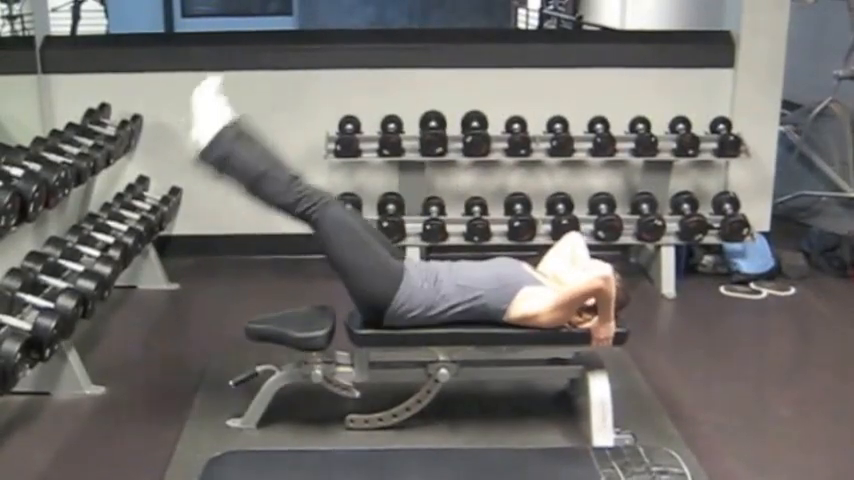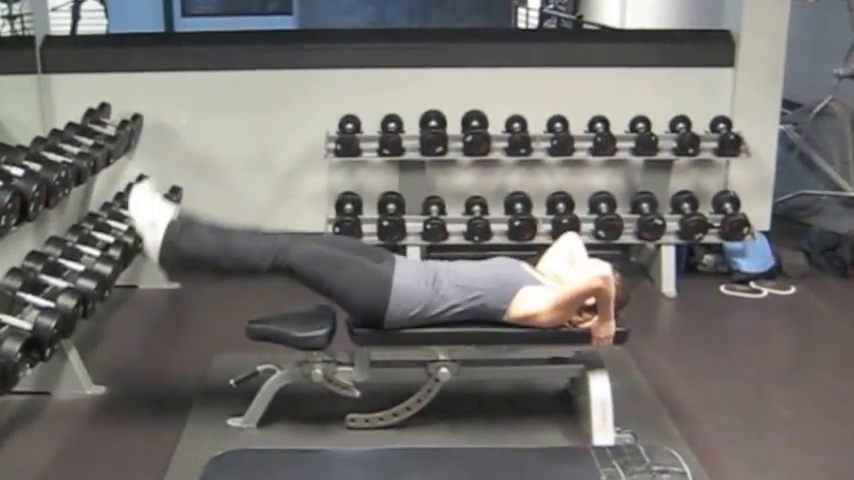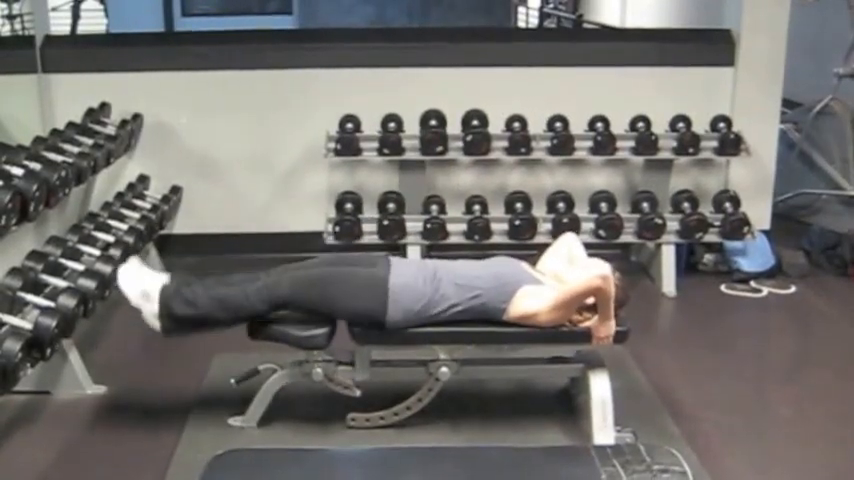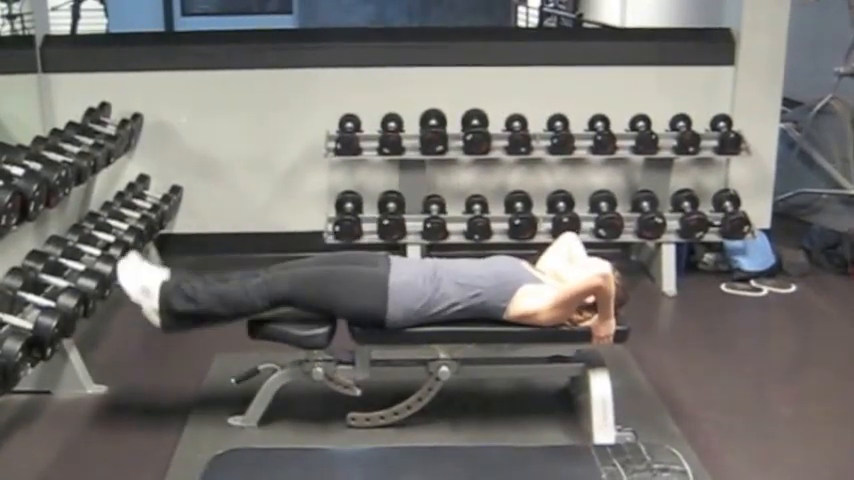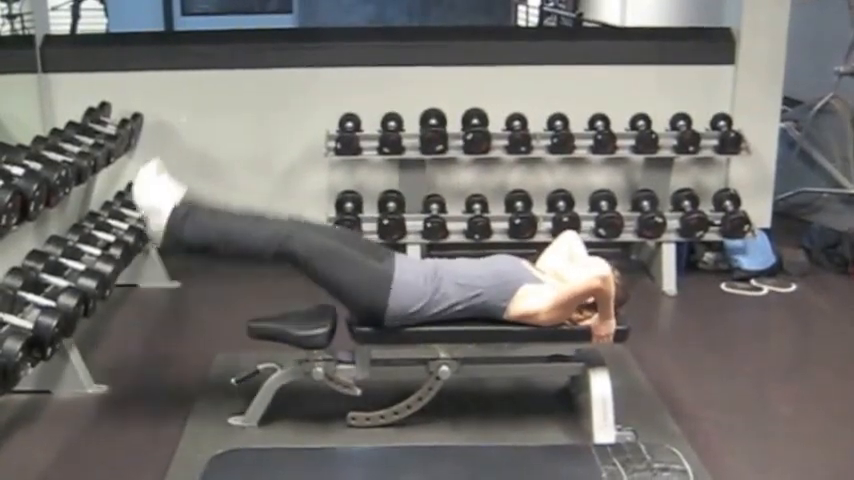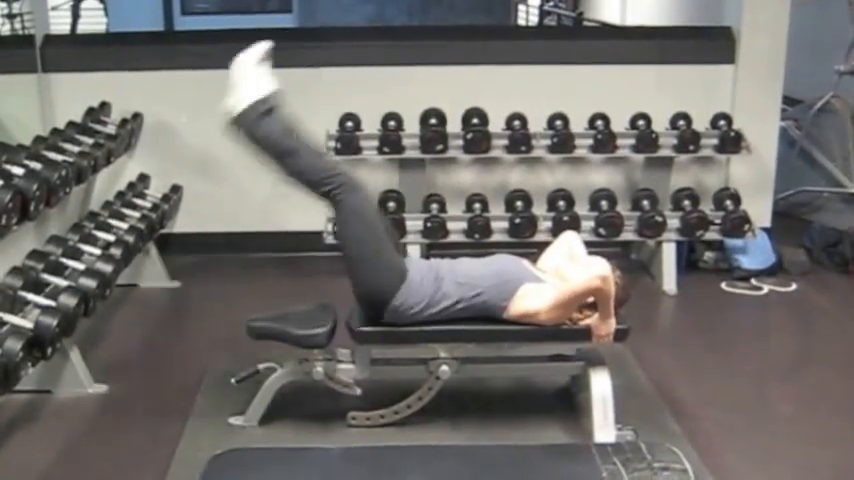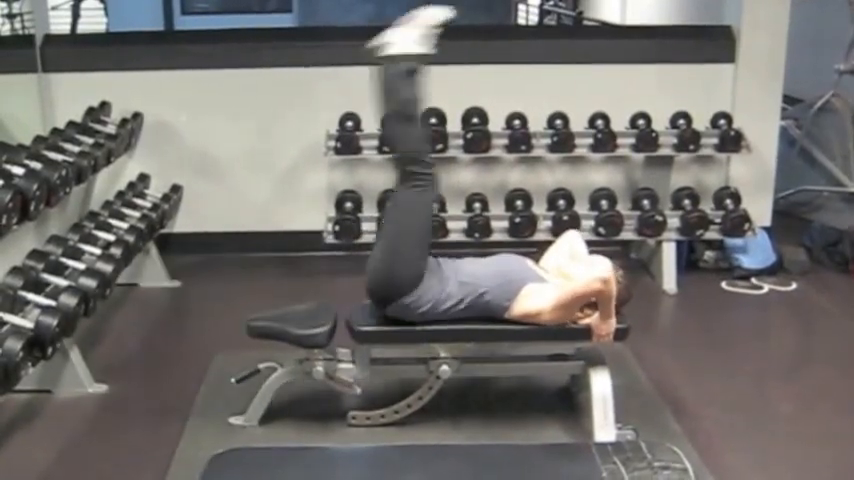
dt=0.2s
person 1, frame 1
left shoulder: (545, 309)
right shoulder: (546, 286)
left elbow: (603, 275)
right elbow: (572, 238)
left wrist: (604, 322)
left hip: (396, 298)
right hip: (410, 282)
left knee: (316, 206)
right knee: (330, 212)
left ankle: (220, 137)
right ankle: (224, 139)
person 1, frame 2
left shoulder: (546, 308)
right shoulder: (544, 279)
left elbow: (597, 274)
right elbow: (569, 238)
left wrist: (604, 319)
left hip: (393, 300)
right hip: (404, 272)
left knee: (286, 253)
right knee: (309, 243)
left ankle: (171, 239)
right ankle: (175, 235)
person 1, frame 3
left shoulder: (546, 308)
right shoulder: (542, 280)
left elbow: (598, 277)
right elbow: (569, 239)
left wrist: (604, 322)
left hip: (398, 300)
right hip: (403, 273)
left knee: (283, 285)
right knee: (296, 271)
left ankle: (170, 304)
right ankle: (172, 297)
person 1, frame 4
left shoulder: (545, 306)
right shoulder: (542, 279)
left elbow: (599, 274)
right elbow: (568, 238)
left wrist: (605, 320)
right wrist: (592, 266)
left hip: (398, 299)
right hip: (403, 272)
left knee: (281, 284)
right knee: (293, 270)
left ankle: (169, 300)
right ankle: (174, 295)
person 1, frame 5
left shoulder: (545, 305)
right shoulder: (540, 277)
left elbow: (602, 273)
right elbow: (569, 235)
left wrist: (605, 322)
left hip: (397, 297)
right hip: (405, 271)
left knee: (293, 242)
right knee: (302, 235)
left ankle: (175, 222)
right ankle: (177, 215)
person 1, frame 6
left shoulder: (545, 304)
right shoulder: (542, 279)
left elbow: (598, 275)
right elbow: (569, 235)
left wrist: (606, 318)
left hip: (402, 297)
right hip: (422, 278)
left knee: (343, 189)
right knee: (349, 196)
left ankle: (254, 107)
right ankle: (256, 108)
person 1, frame 7
left shoulder: (547, 306)
right shoulder: (553, 275)
left elbow: (597, 277)
right elbow: (572, 235)
left wrist: (605, 318)
left hip: (406, 291)
right hip: (420, 282)
left knee: (418, 174)
left ankle: (401, 55)
right ankle: (401, 56)
